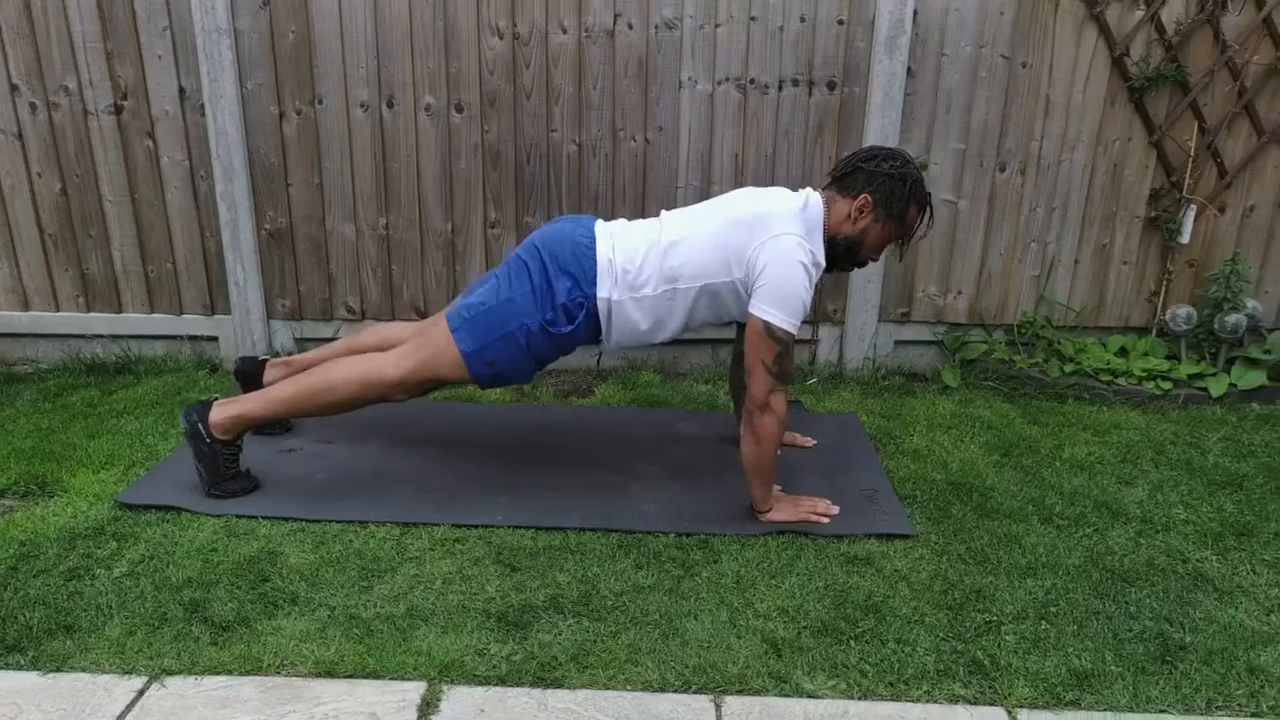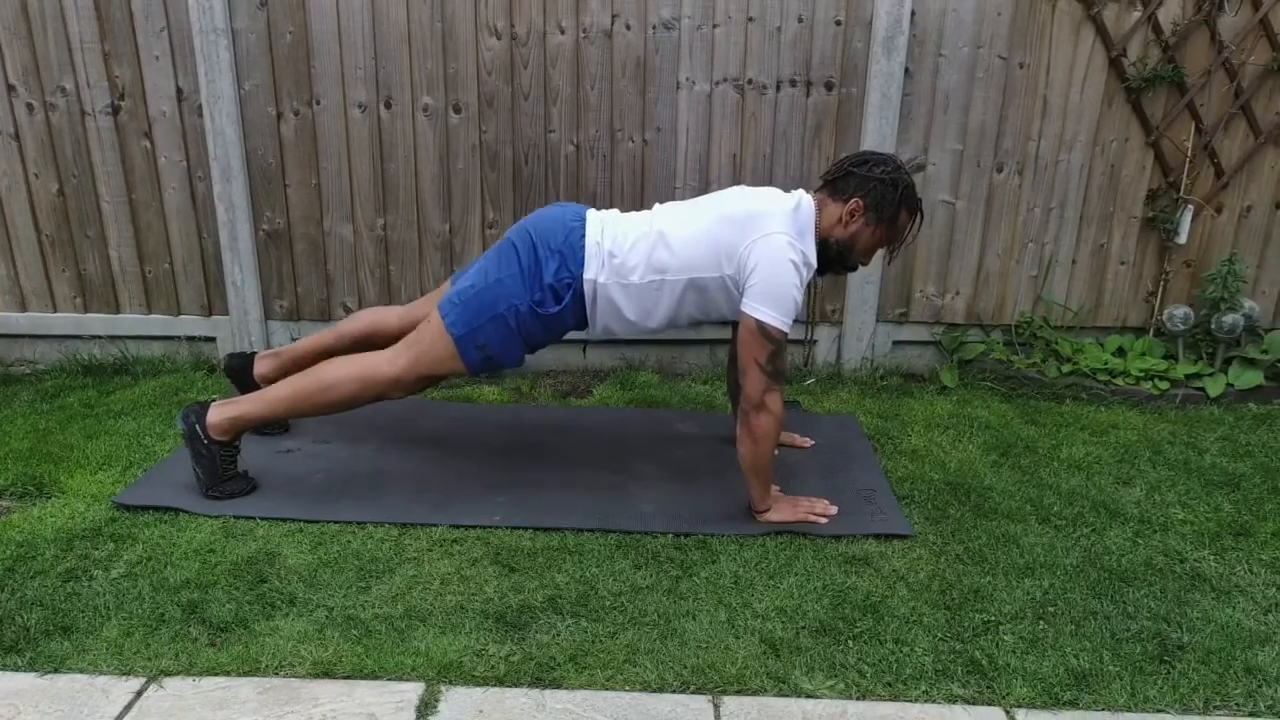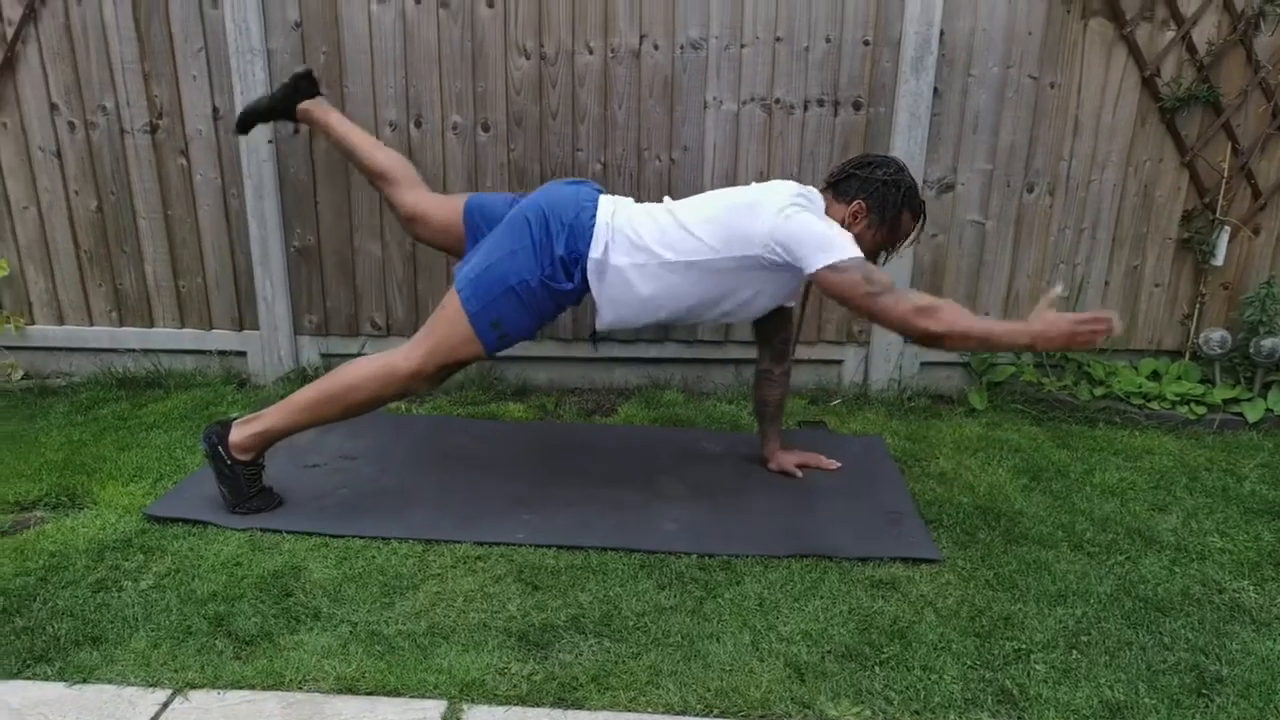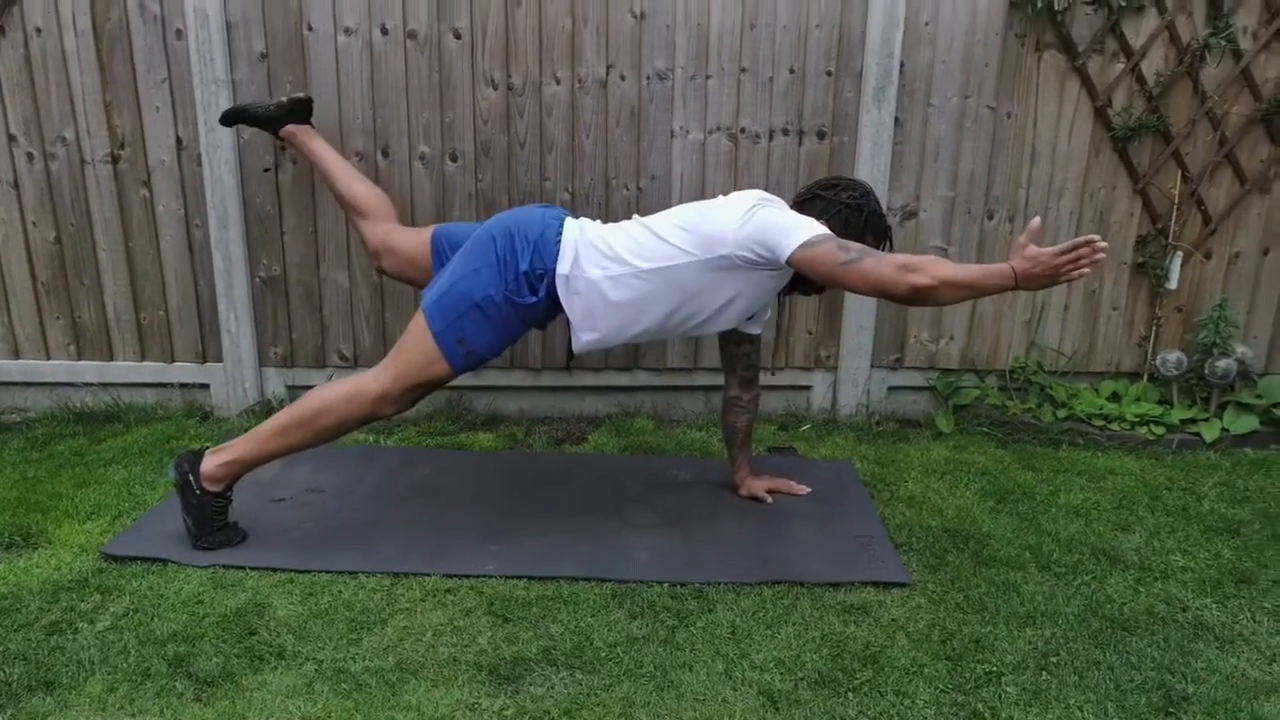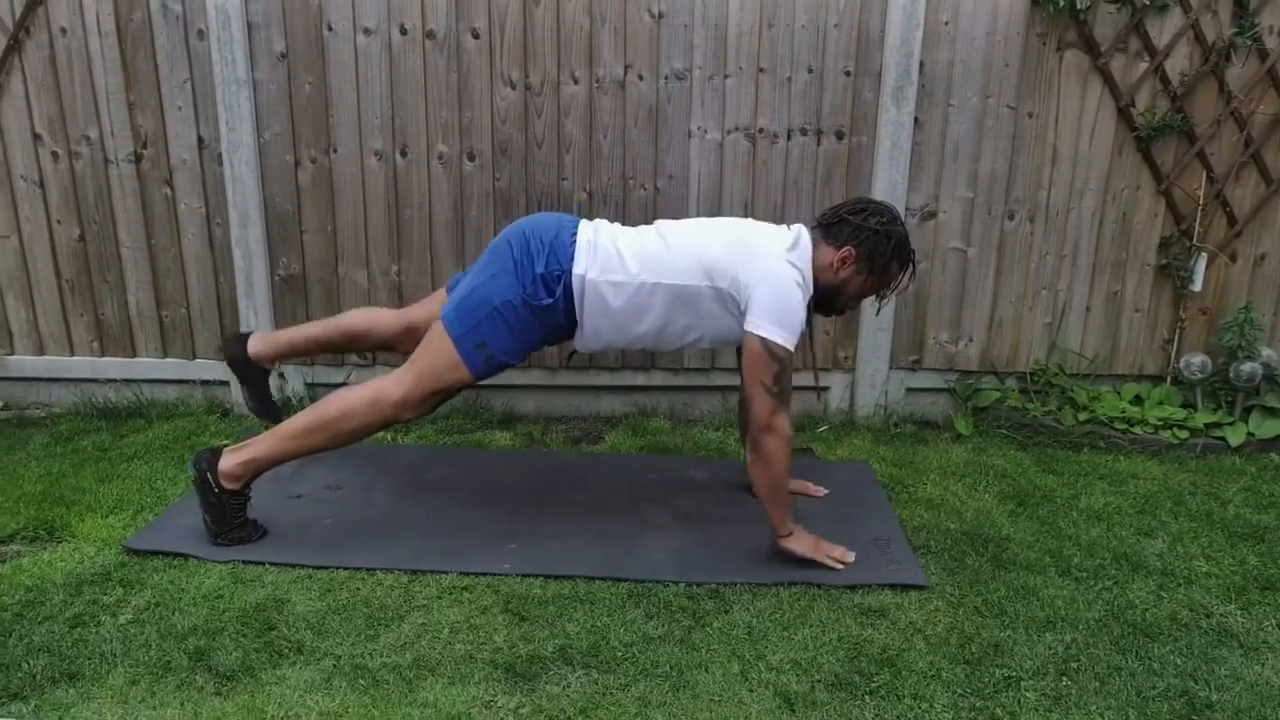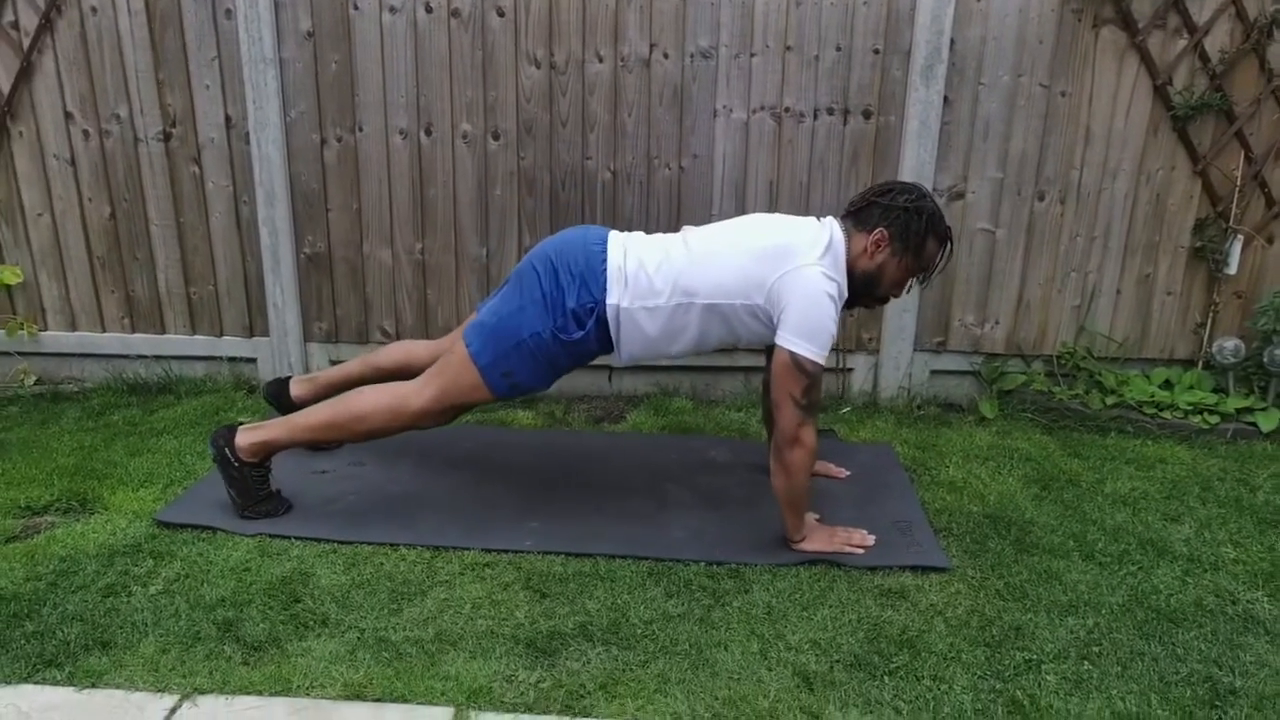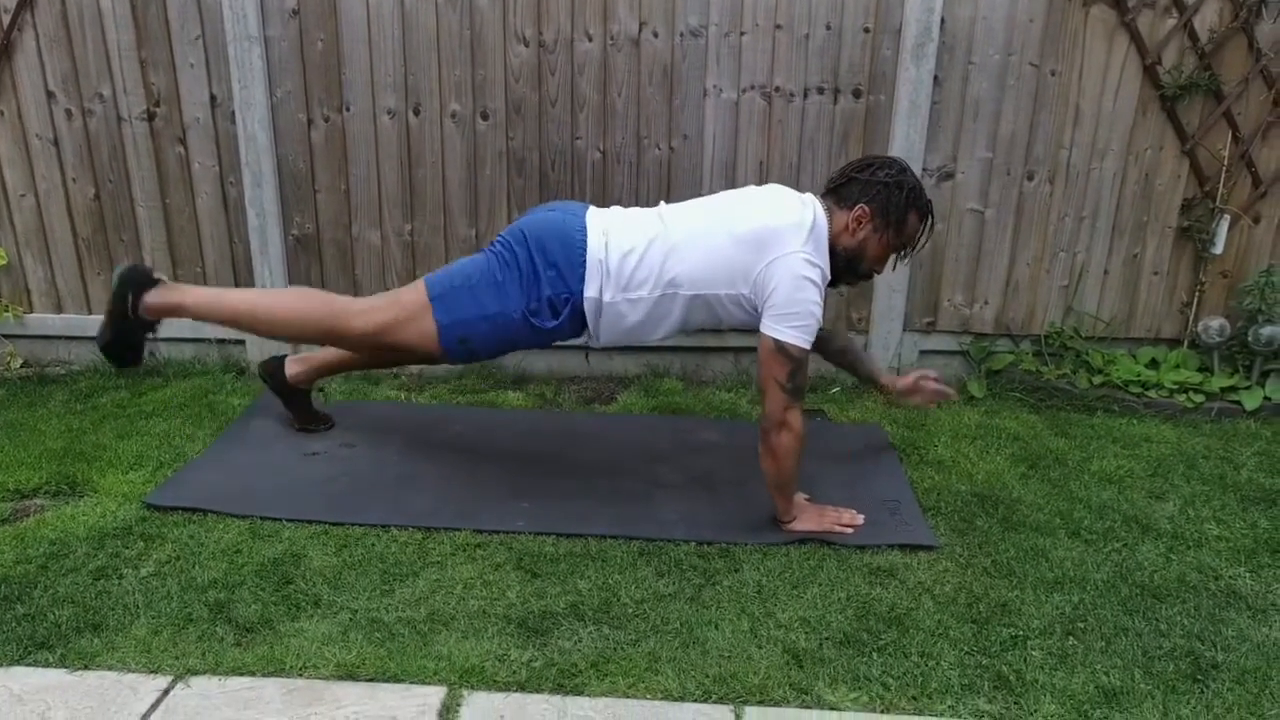
dt=0.7s
person 1, frame 1
left shoulder: (784, 212)
right shoulder: (793, 258)
left elbow: (748, 362)
right elbow: (765, 389)
left wrist: (758, 425)
right wrist: (767, 500)
left hip: (577, 252)
right hip: (572, 290)
left knee: (423, 337)
right knee: (411, 372)
left ankle: (273, 373)
right ankle: (224, 421)
person 1, frame 2
left shoulder: (776, 213)
right shoulder: (784, 256)
left elbow: (745, 364)
right elbow: (760, 391)
left wrist: (755, 425)
right wrist: (766, 500)
left hip: (563, 242)
right hip: (555, 273)
left knee: (410, 322)
right knee: (404, 369)
left ankle: (262, 366)
right ankle: (221, 420)
person 1, frame 3
left shoulder: (787, 235)
right shoulder: (803, 228)
left elbow: (775, 351)
right elbow: (915, 316)
left wrist: (772, 445)
right wrist: (1027, 332)
left hip: (572, 221)
right hip: (562, 243)
left knee: (414, 204)
right knee: (423, 361)
left ankle: (307, 106)
right ankle: (242, 439)
person 1, frame 4
left shoulder: (758, 280)
right shoulder: (770, 226)
left elbow: (741, 378)
right elbow: (905, 281)
left wrist: (745, 473)
right wrist: (1016, 274)
left hip: (539, 259)
right hip: (533, 261)
left knee: (387, 242)
right knee: (388, 388)
left ankle: (293, 128)
right ankle: (211, 470)
person 1, frame 5
left shoulder: (775, 254)
right shoulder: (782, 279)
left elbow: (752, 395)
right elbow: (769, 416)
left wrist: (762, 474)
right wrist: (787, 530)
left hip: (553, 254)
right hip: (548, 268)
left knee: (399, 328)
right knee: (410, 392)
left ankle: (259, 349)
right ankle: (231, 469)
person 1, frame 6
left shoulder: (807, 242)
right shoulder: (817, 288)
left elbow: (778, 392)
right elbow: (795, 426)
left wrist: (791, 455)
right wrist: (802, 529)
left hip: (587, 265)
right hip: (580, 295)
left knee: (445, 355)
right knee: (432, 399)
left ankle: (301, 389)
right ankle: (250, 444)
person 1, frame 7
left shoulder: (791, 212)
right shoulder: (800, 270)
left elbow: (805, 327)
right elbow: (780, 413)
left wrist: (884, 378)
right wrist: (792, 509)
left hip: (563, 240)
right hip: (558, 283)
left knee: (389, 327)
right knee: (371, 322)
left ankle: (294, 375)
right ankle: (155, 297)
